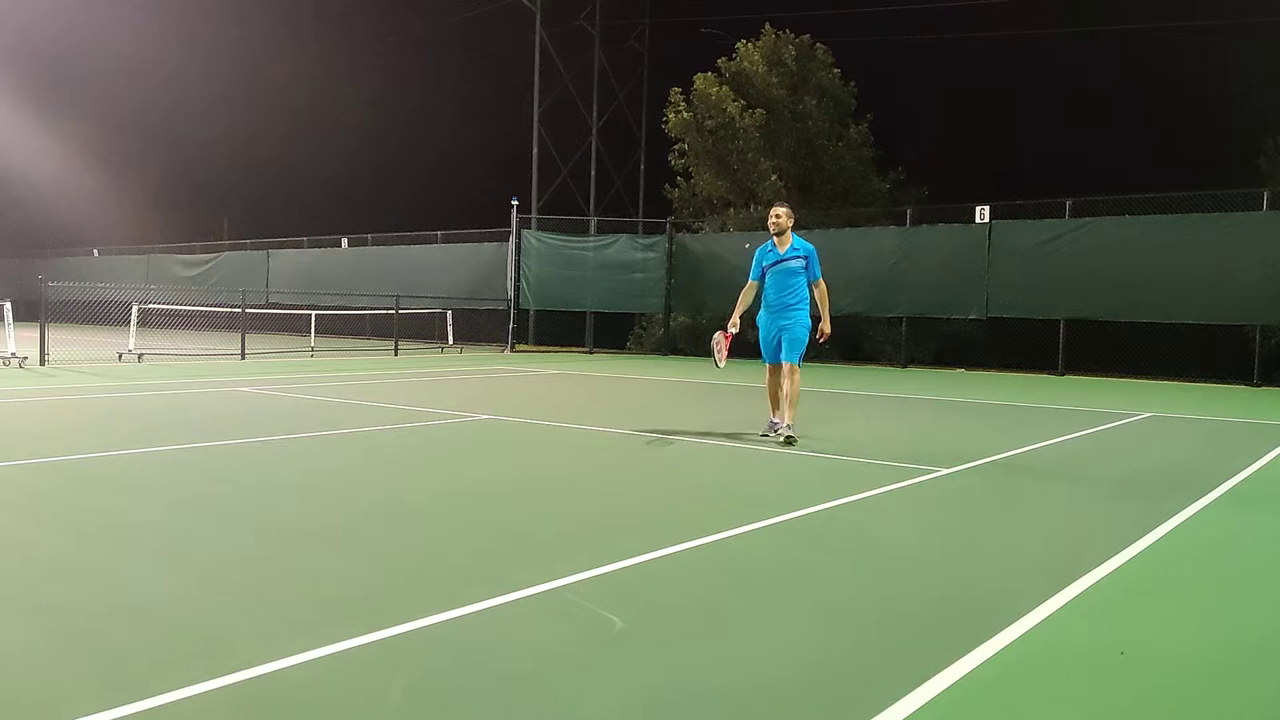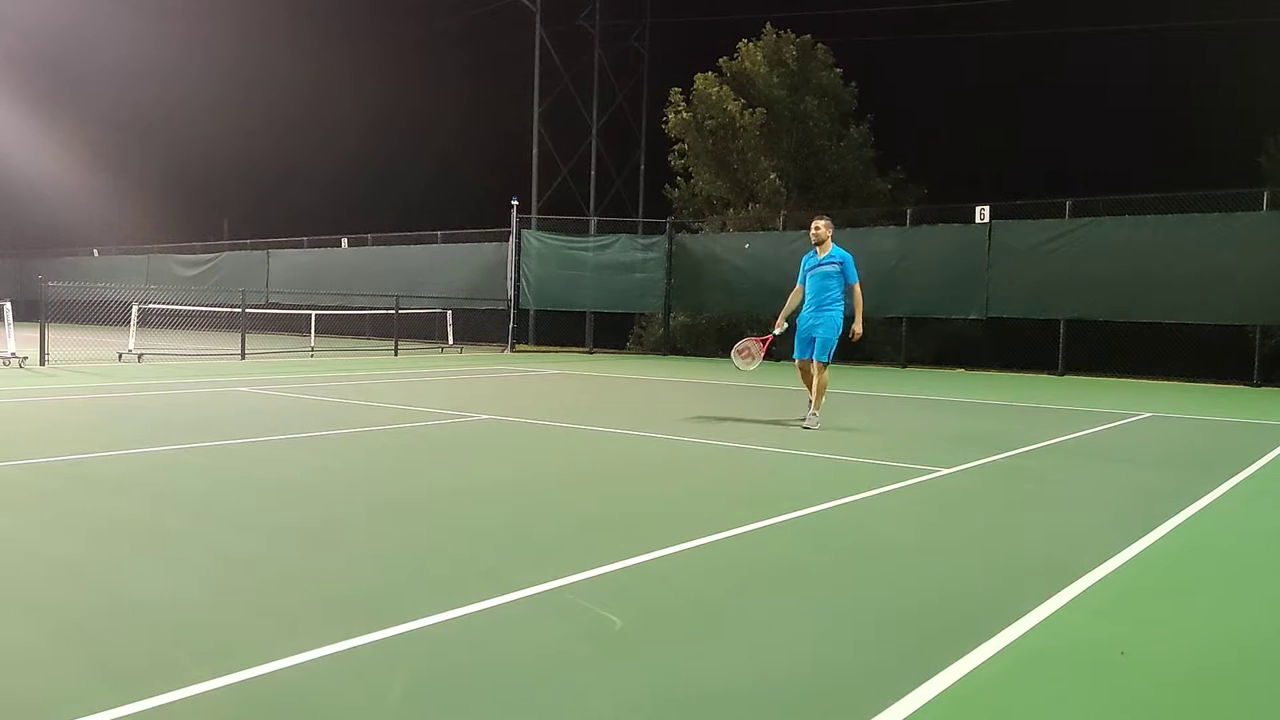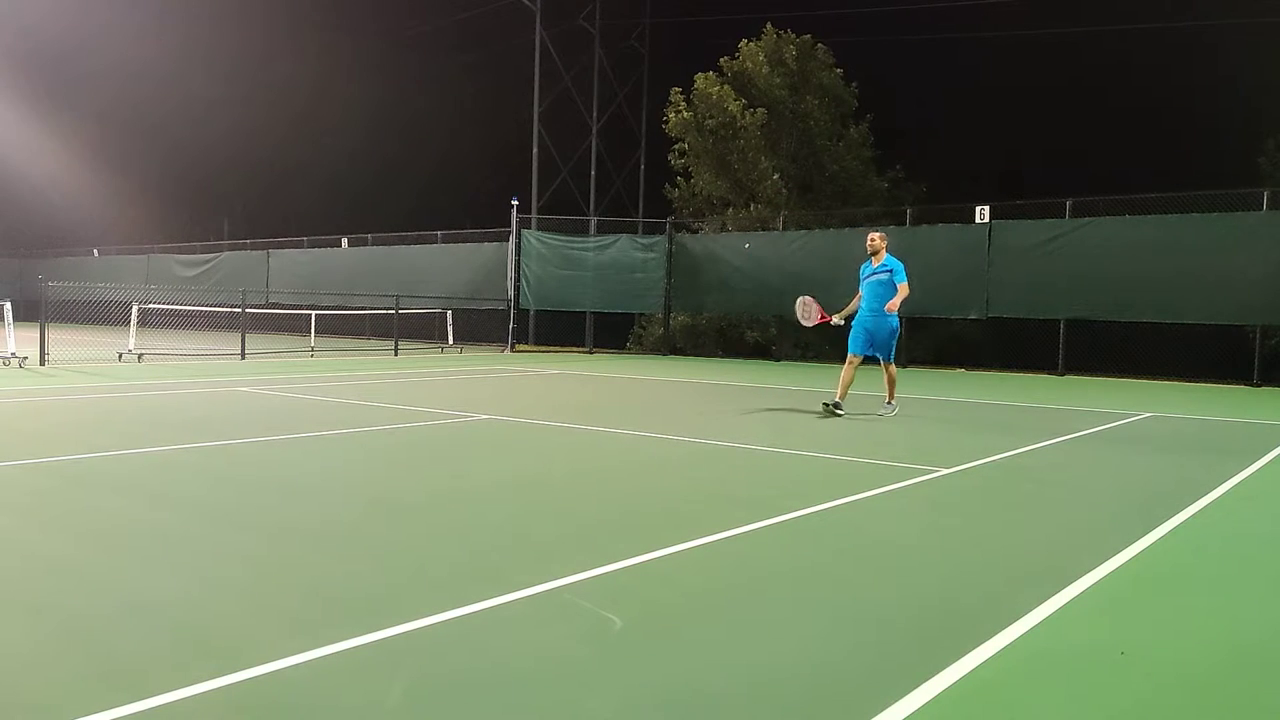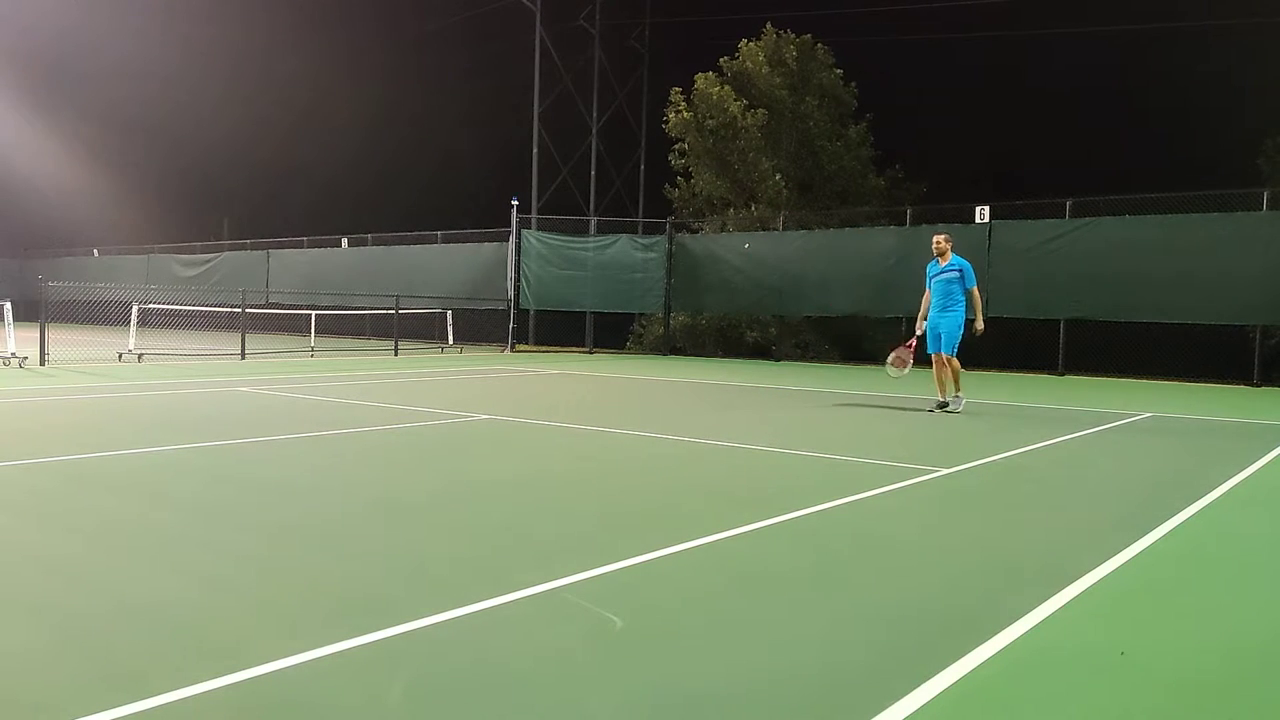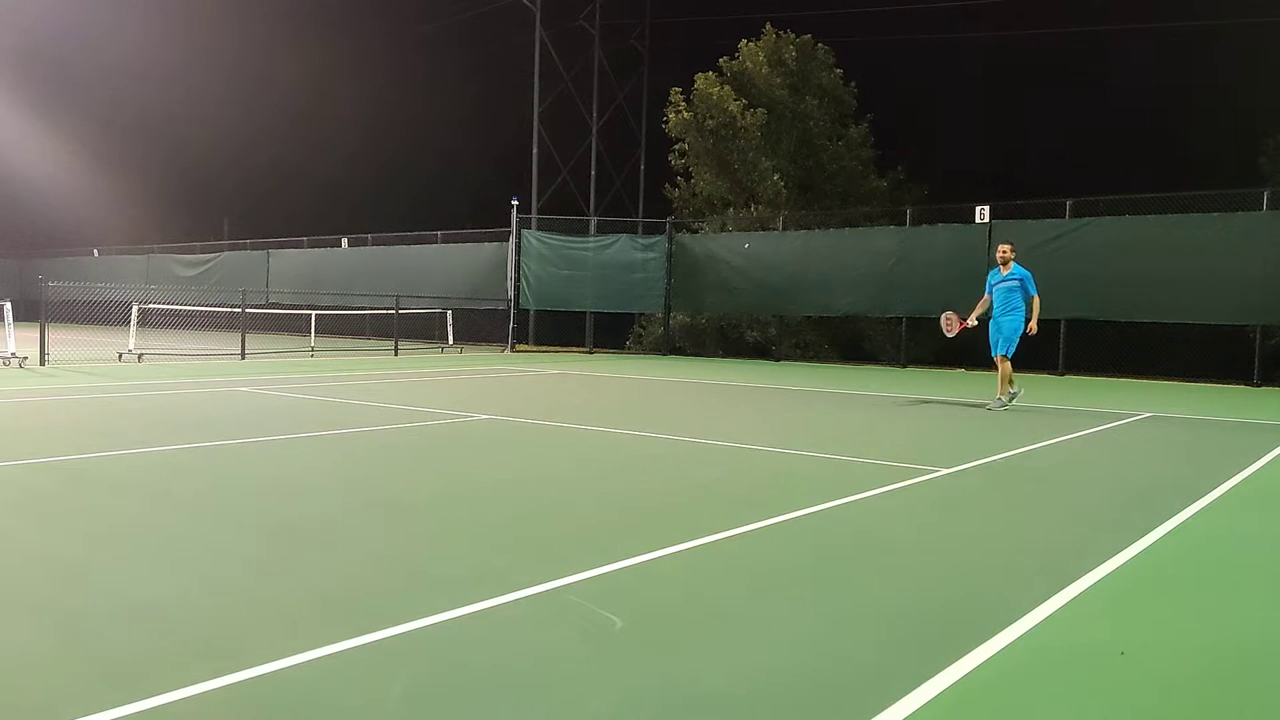
dt=0.7s
person 1, frame 1
left shoulder: (807, 250)
right shoulder: (762, 252)
left elbow: (818, 285)
right elbow: (750, 288)
left wrist: (825, 319)
right wrist: (736, 315)
left hip: (797, 319)
right hip: (769, 319)
left knee: (790, 368)
right knee: (772, 369)
left ankle: (787, 425)
right ankle: (775, 420)
person 1, frame 2
left shoulder: (843, 257)
right shoulder: (807, 259)
left elbow: (856, 290)
right elbow: (798, 291)
left wrist: (858, 321)
right wrist: (782, 316)
left hip: (830, 318)
right hip: (806, 318)
left knee: (820, 365)
right knee: (802, 363)
left ankle: (814, 413)
right ankle: (815, 399)
person 1, frame 3
left shoulder: (895, 265)
right shoulder: (865, 268)
left elbow: (904, 288)
left wrist: (895, 301)
right wrist: (843, 313)
left hip: (886, 322)
right hip: (862, 320)
left knee: (886, 362)
right knee: (852, 359)
left ankle: (891, 402)
right ankle: (838, 402)
person 1, frame 4
left shoulder: (962, 265)
right shoulder: (931, 267)
left elbow: (974, 293)
left wrist: (979, 318)
right wrist: (920, 319)
left hip: (953, 317)
right hip: (934, 318)
left knee: (949, 356)
right knee: (936, 358)
left ankle: (957, 395)
right ankle: (942, 399)
person 1, frame 5
left shoulder: (1023, 274)
right shoulder: (992, 275)
left elbow: (1035, 298)
right elbow: (986, 299)
left wrist: (1034, 320)
right wrist: (974, 315)
left hip: (1012, 321)
right hip: (996, 322)
left knee: (1003, 357)
right knee: (999, 359)
left ankle: (1001, 398)
right ankle: (1013, 389)
